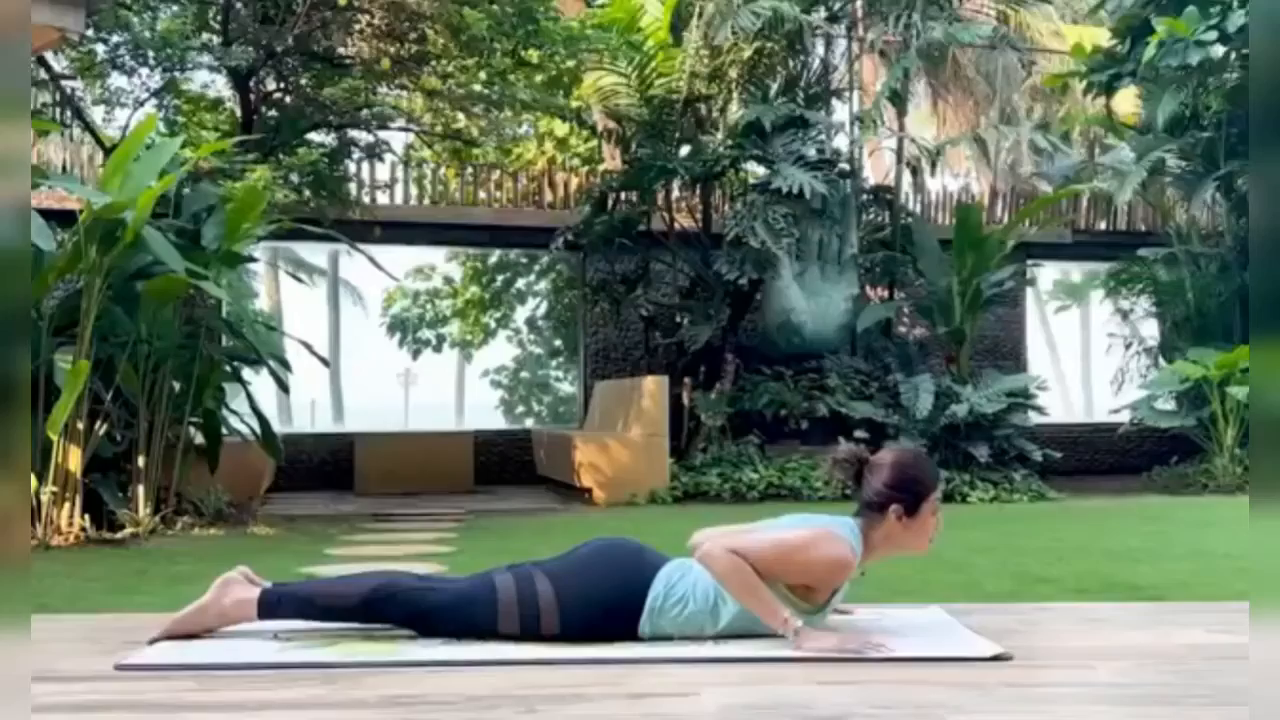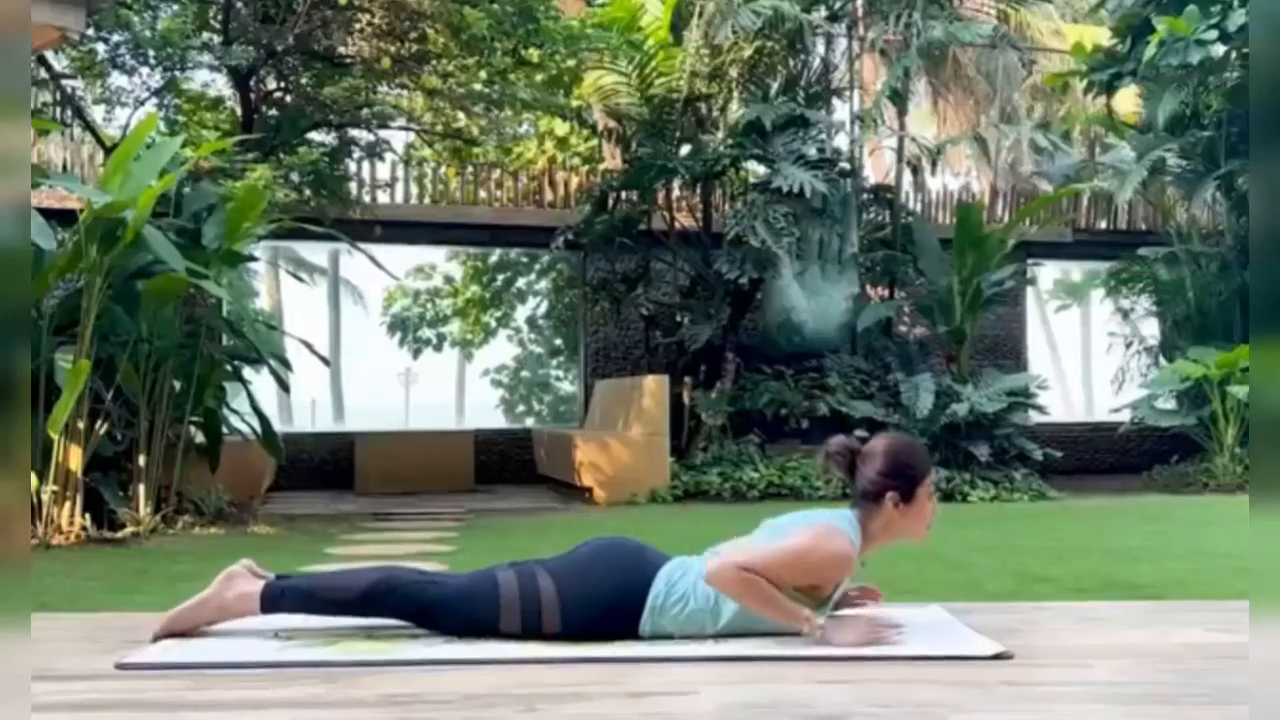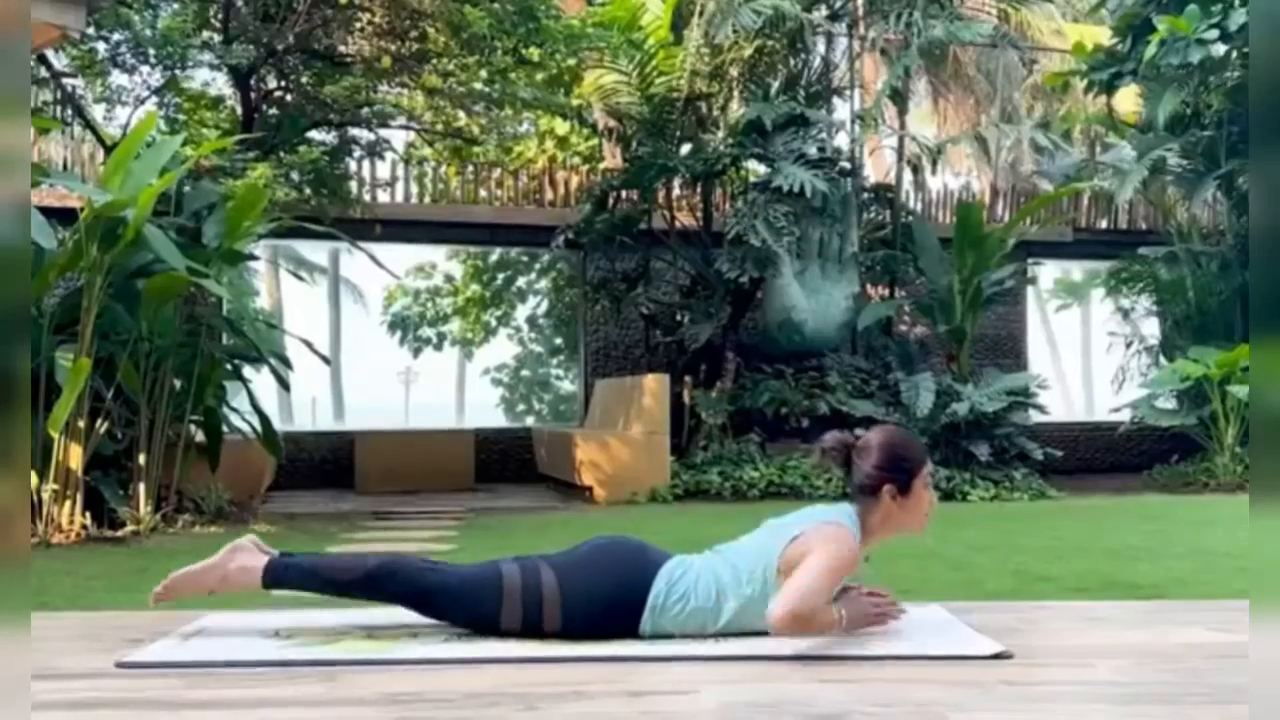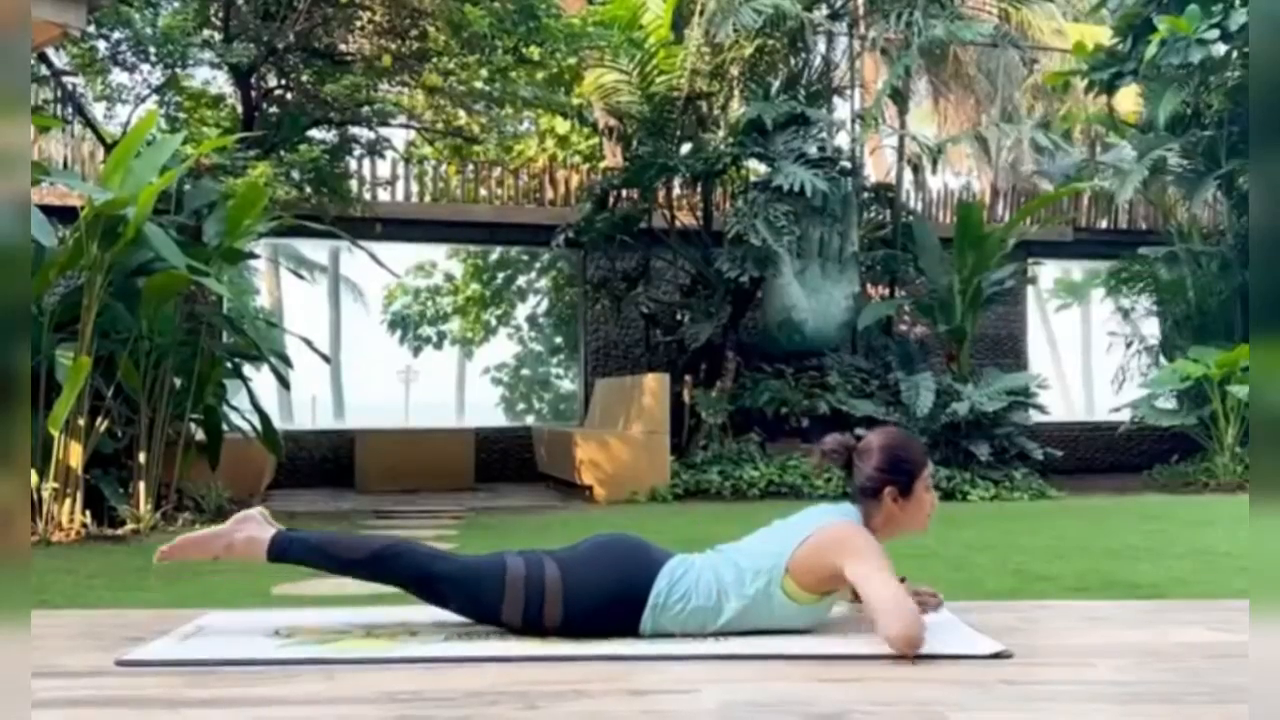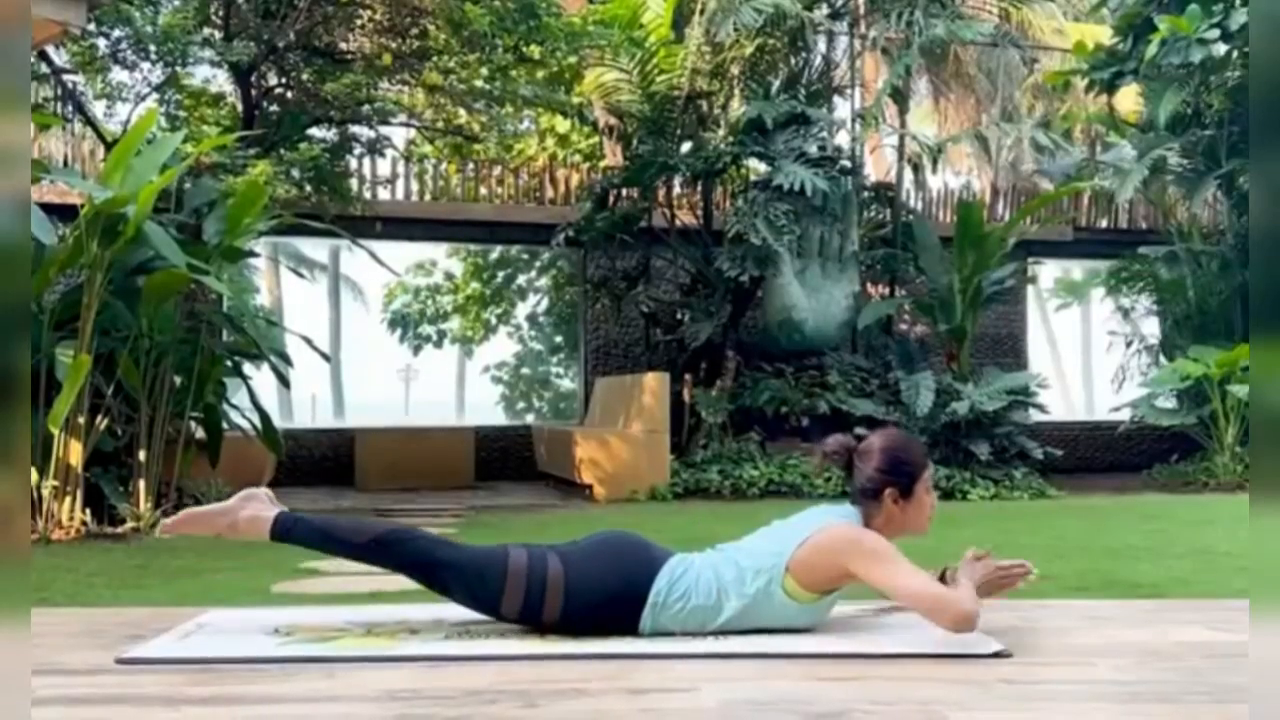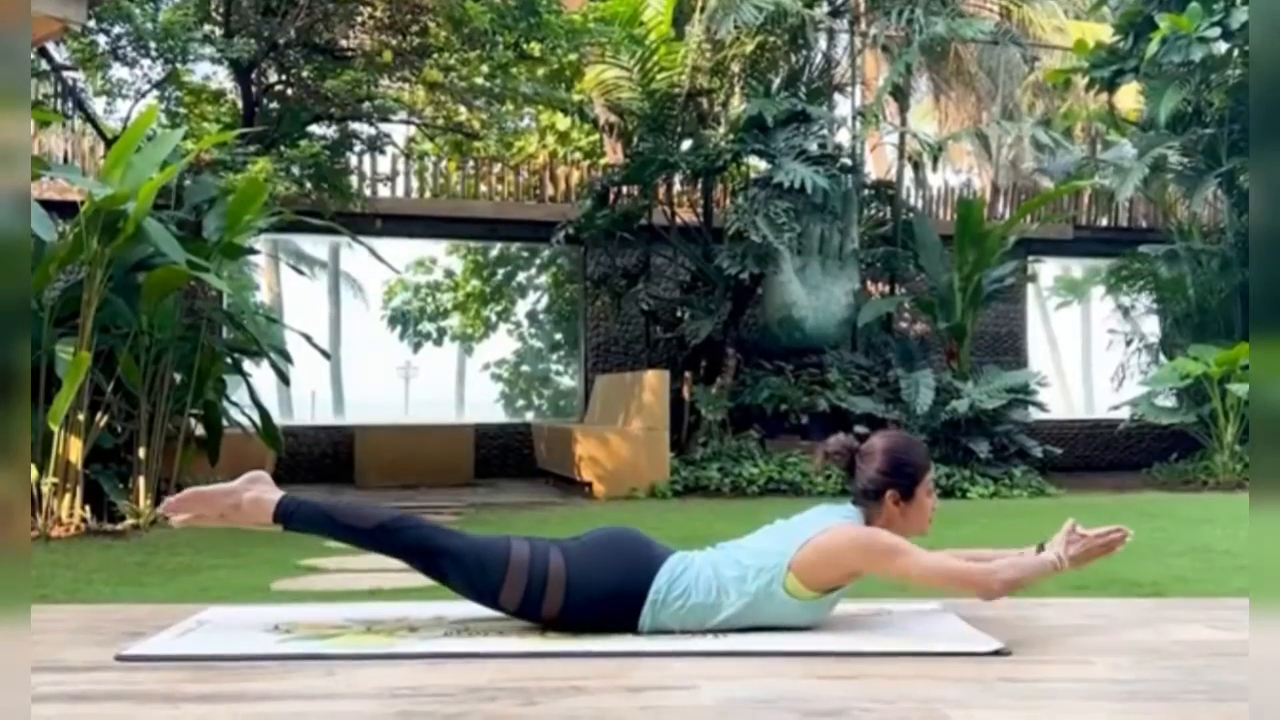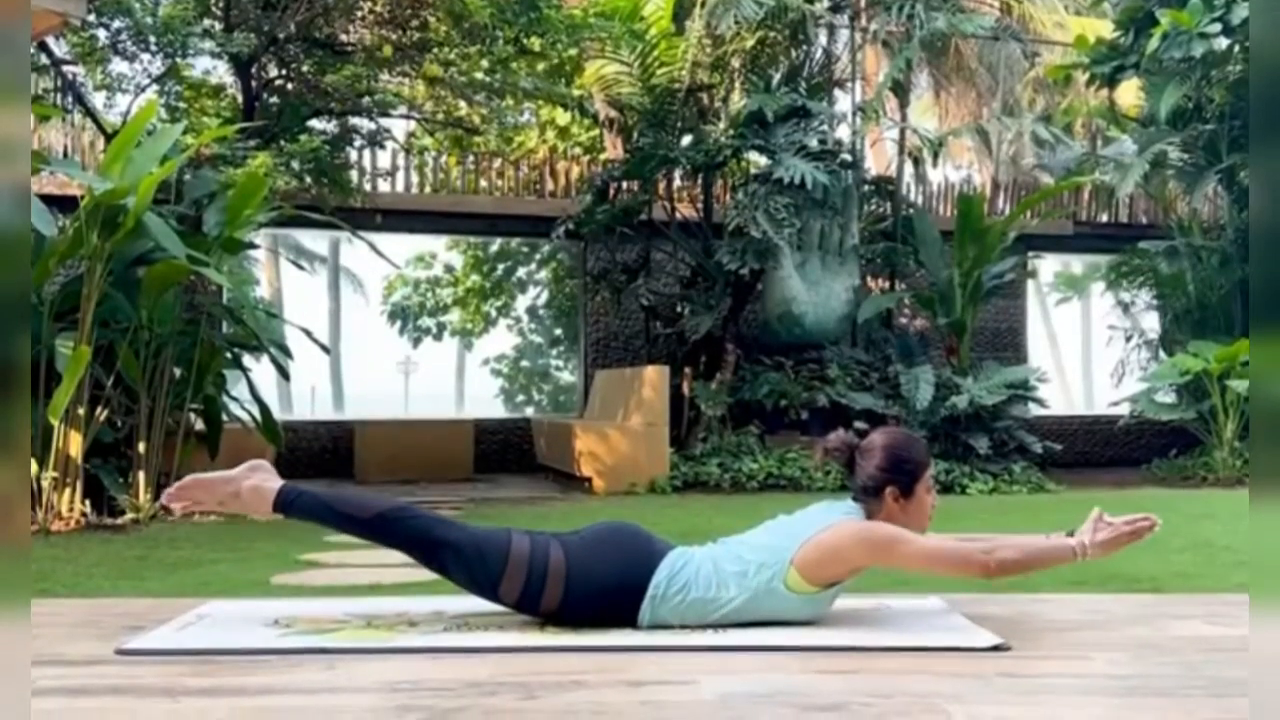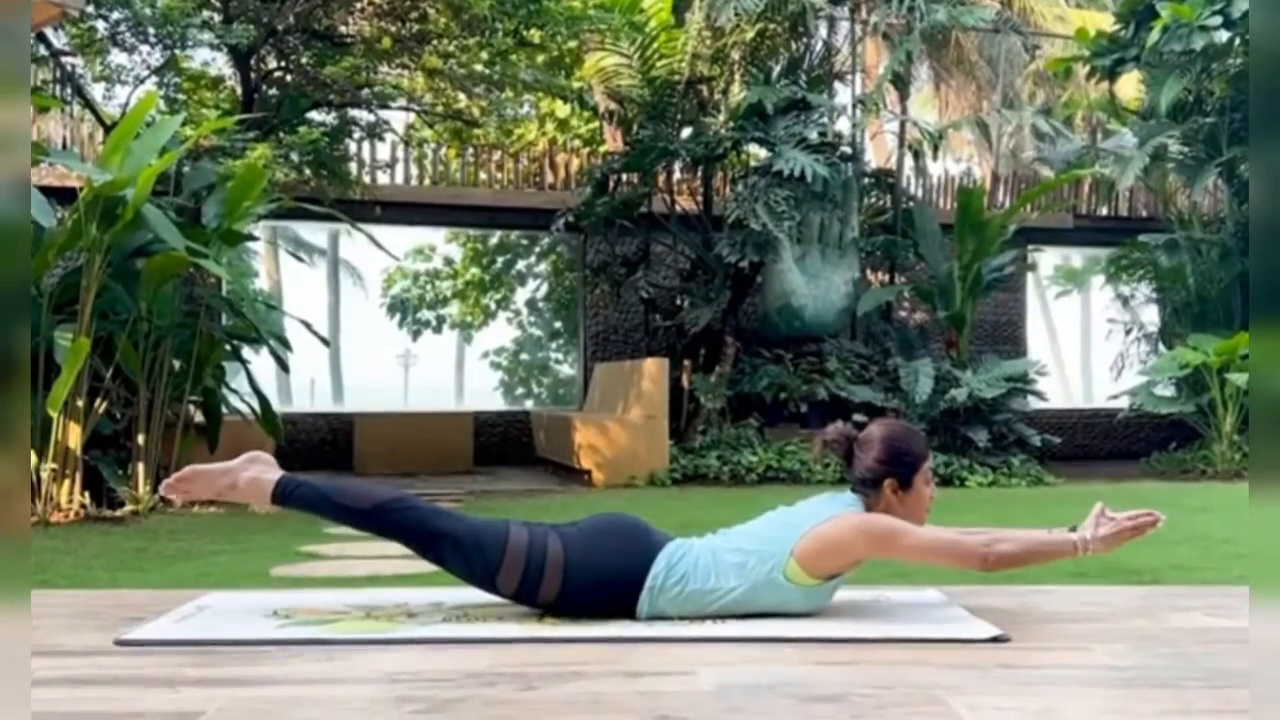
dt=0.3s
person 1, frame 1
left shoulder: (830, 530)
right shoulder: (834, 552)
right elbow: (708, 542)
left wrist: (798, 601)
right wrist: (797, 627)
left hip: (623, 575)
right hip: (614, 598)
left knee: (441, 595)
right knee: (425, 605)
left ankle: (257, 586)
right ankle: (247, 602)
person 1, frame 2
left shoulder: (828, 523)
right shoulder: (836, 546)
right elbow: (720, 569)
left wrist: (823, 598)
right wrist: (814, 626)
left hip: (624, 573)
right hip: (616, 600)
left knee: (443, 595)
right knee: (428, 603)
left ankle: (263, 581)
right ankle: (252, 597)
person 1, frame 3
left shoulder: (827, 518)
right shoulder: (843, 541)
right elbow: (781, 620)
left wrist: (842, 598)
right wrist: (844, 618)
left hip: (627, 575)
right hip: (617, 598)
left knee: (442, 582)
right knee: (428, 588)
left ankle: (263, 557)
right ankle: (253, 569)
person 1, frame 4
left shoulder: (835, 517)
right shoulder: (857, 542)
right elbow: (902, 638)
left wrist: (881, 596)
right wrist: (893, 605)
left hip: (629, 571)
right hip: (621, 596)
left knee: (444, 578)
right knee: (437, 577)
left ankle: (265, 531)
right ankle: (258, 541)
person 1, frame 5
left shoulder: (834, 520)
right shoulder: (852, 541)
left elbow: (897, 581)
right elbow: (954, 620)
left wrist: (963, 579)
right wrist: (965, 589)
left hip: (632, 572)
right hip: (621, 594)
left knee: (440, 564)
right knee: (434, 561)
left ankle: (269, 513)
right ankle: (260, 521)
person 1, frame 6
left shoulder: (841, 520)
right shoulder: (857, 542)
left elbow: (949, 563)
right elbow: (987, 583)
left wrist: (1037, 556)
right wrist: (1055, 559)
left hip: (627, 567)
right hip: (617, 592)
left knee: (442, 554)
right knee: (438, 551)
left ankle: (267, 501)
right ankle: (266, 506)
person 1, frame 7
left shoulder: (843, 515)
right shoulder: (861, 537)
left elbow: (969, 552)
right elbow: (986, 557)
left wrist: (1072, 541)
right wrist: (1084, 545)
left hip: (628, 563)
right hip: (618, 586)
left knee: (448, 547)
right knee: (438, 545)
left ankle: (270, 491)
right ankle: (265, 494)
person 1, frame 8
left shoulder: (844, 509)
right shoulder: (860, 531)
left elbow: (966, 543)
right elbow: (983, 554)
left wrist: (1069, 536)
right wrist: (1083, 541)
left hip: (624, 554)
right hip: (617, 577)
left knee: (442, 536)
right knee: (437, 537)
left ankle: (271, 479)
right ankle: (265, 486)
